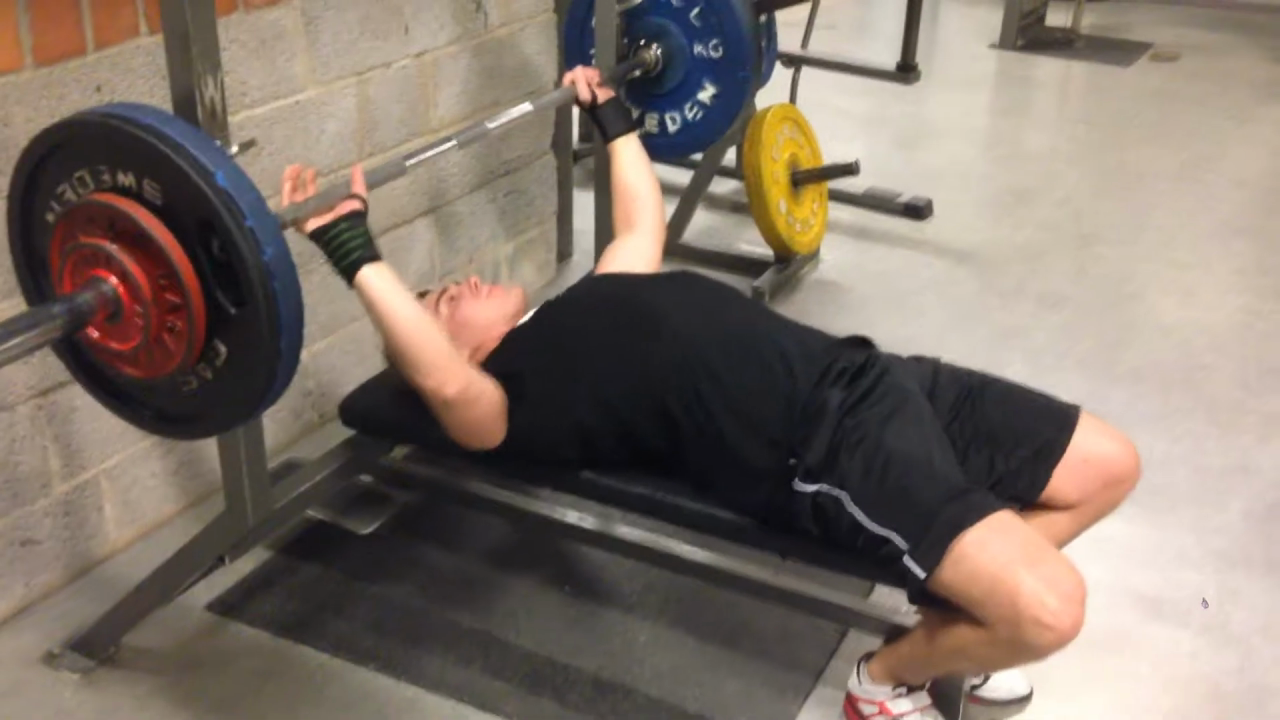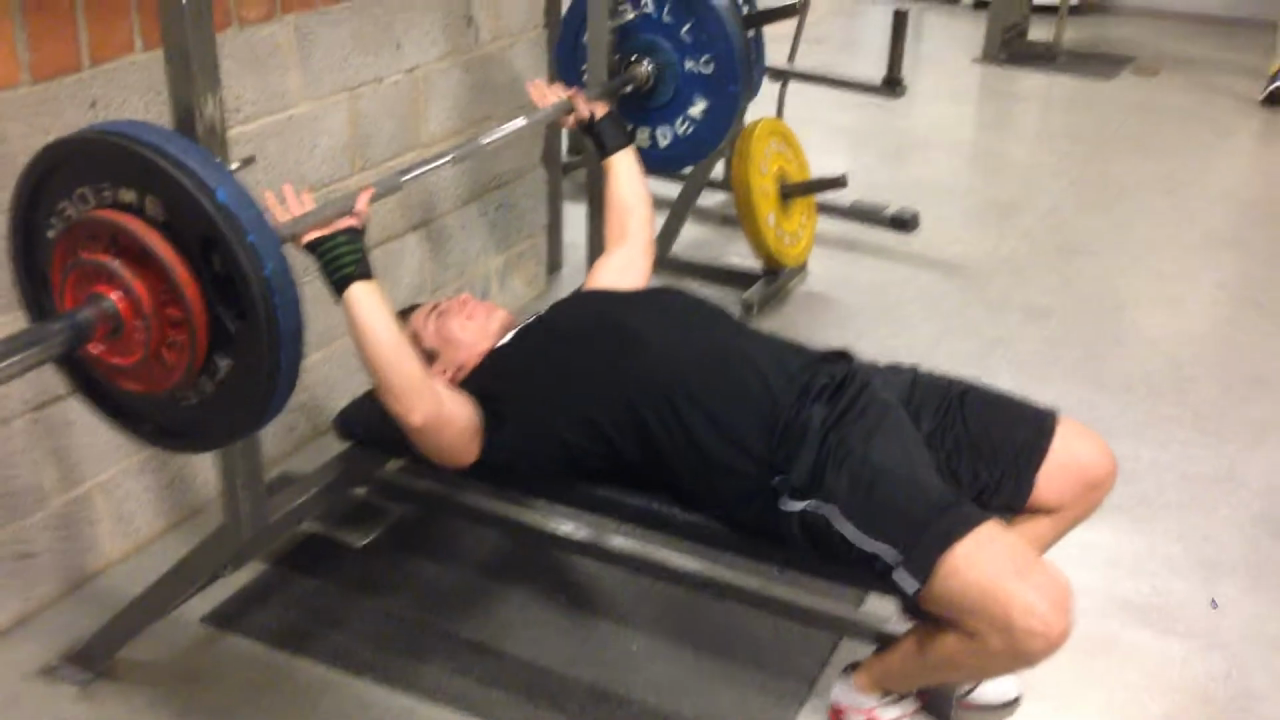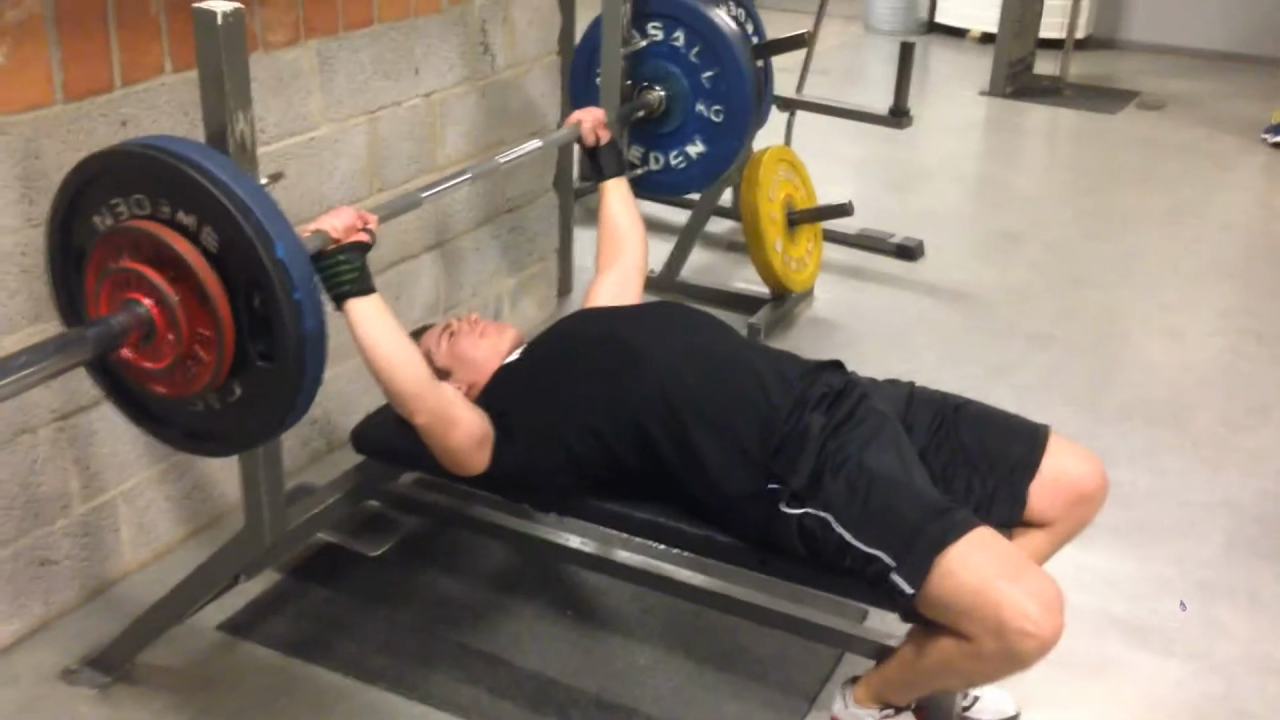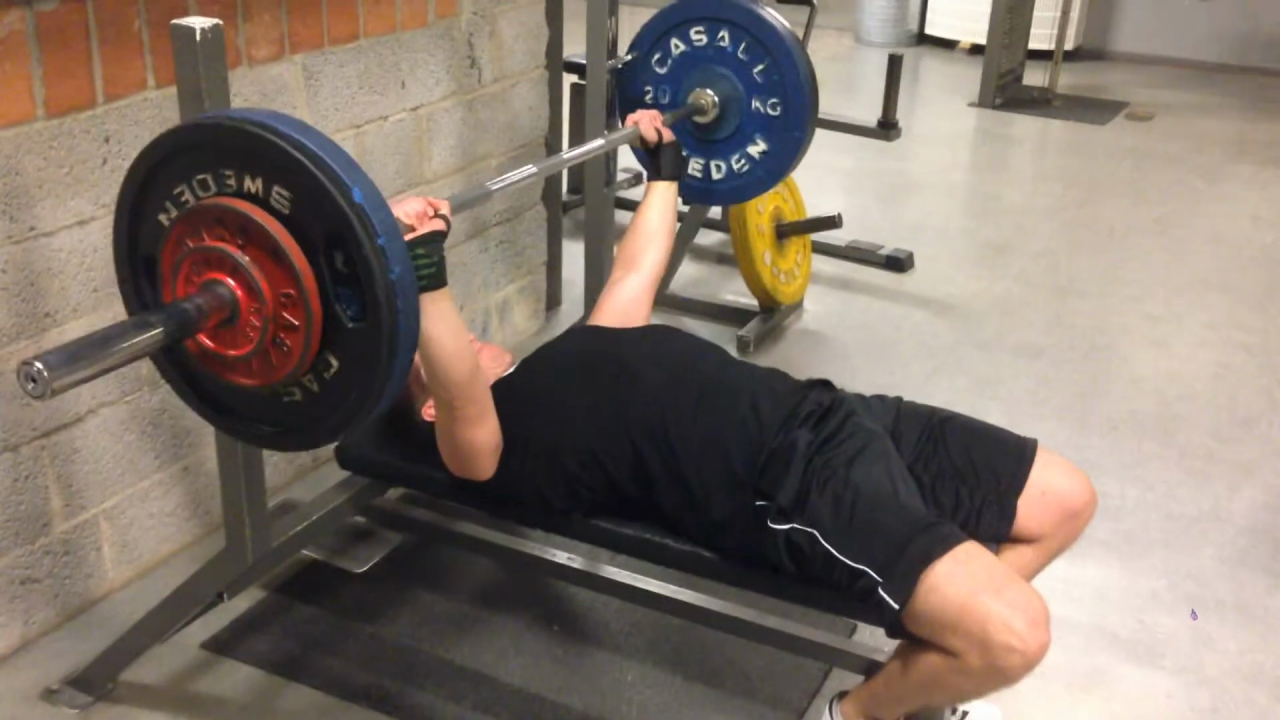
dt=1s
person 1, frame 1
left shoulder: (583, 308)
right shoulder: (508, 396)
left elbow: (643, 225)
right elbow: (443, 383)
left wrist: (609, 113)
right wrist: (353, 252)
left hip: (858, 377)
right hip: (820, 450)
left knee: (1109, 466)
right knee: (1045, 613)
left ankle: (950, 617)
person 1, frame 2
left shoulder: (568, 322)
right shoulder: (495, 411)
left elbow: (632, 241)
right elbow: (415, 411)
left wrist: (602, 128)
right wrist: (346, 267)
left hip: (839, 388)
right hip: (804, 466)
left knee: (1085, 471)
right knee: (1033, 621)
left ankle: (938, 622)
person 1, frame 3
left shoulder: (569, 343)
right shoulder: (503, 429)
left elbow: (626, 261)
right elbow: (423, 411)
left wrist: (605, 157)
right wrist: (347, 279)
right hip: (799, 470)
left knee: (1078, 485)
right knee: (1025, 623)
left ankle: (936, 652)
person 1, frame 4
left shoulder: (568, 356)
right shoulder: (494, 441)
left elbow: (636, 271)
right elbow: (462, 394)
left wrist: (663, 165)
right wrist: (422, 266)
right hip: (785, 485)
left knee: (1067, 501)
right knee: (1011, 639)
